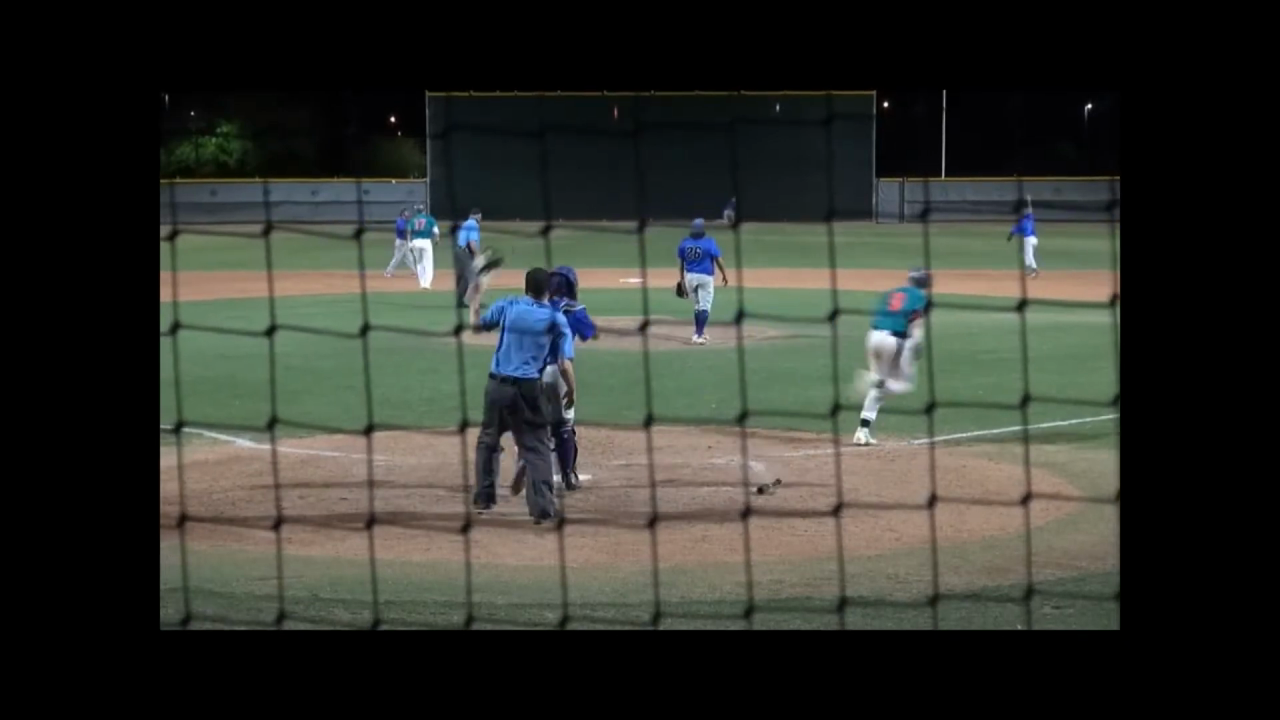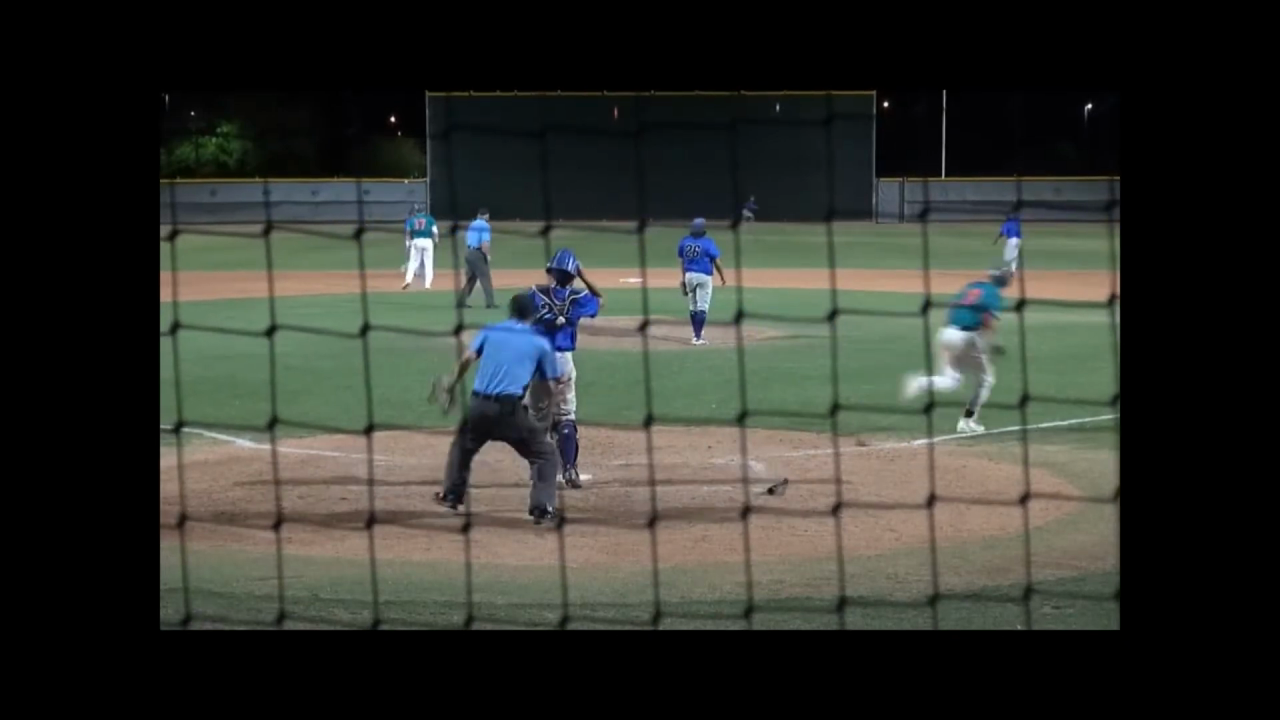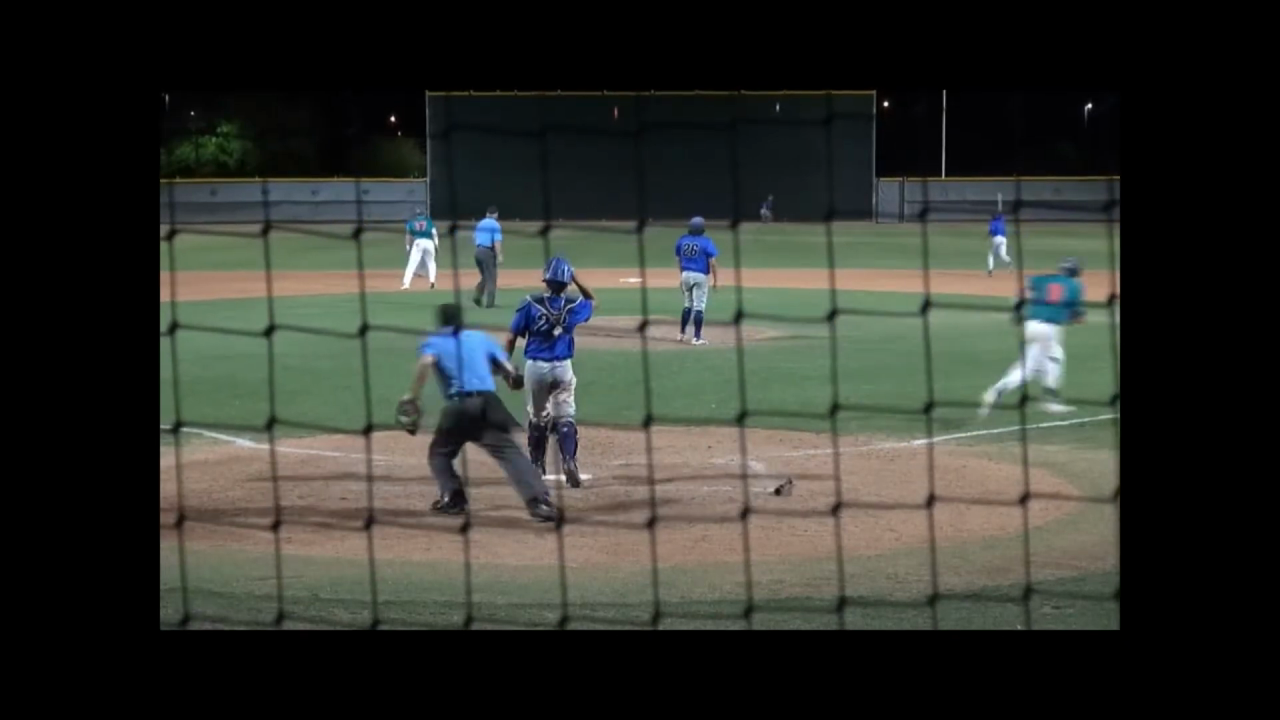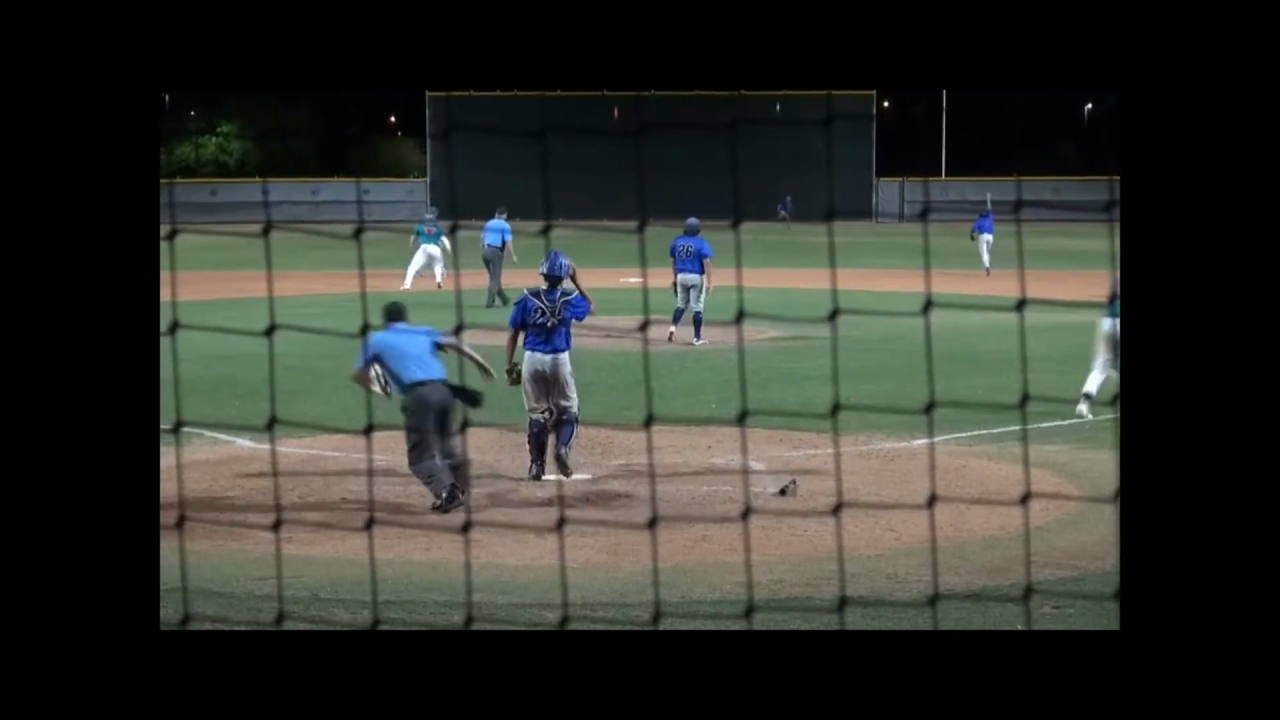
dt=0.2s
person 1, frame 1
right shoulder: (574, 310)
right elbow: (594, 334)
right hip: (558, 372)
right knee: (564, 425)
left ankle: (525, 462)
right ankle: (568, 475)
person 1, frame 2
left shoulder: (536, 294)
right shoulder: (579, 297)
right elbow: (600, 300)
right wrist: (583, 277)
right hip: (563, 361)
left knee: (538, 413)
right knee: (565, 417)
right ankle: (569, 470)
person 1, frame 3
left shoulder: (531, 304)
right shoulder: (574, 305)
left elbow: (511, 338)
right elbow: (592, 301)
right wrist: (576, 280)
left hip: (535, 367)
right hip: (562, 368)
left knee: (538, 419)
right knee: (565, 419)
left ankle: (537, 467)
right ankle: (568, 460)
person 1, frame 4
left shoulder: (527, 298)
right shoulder: (571, 298)
left elbow: (513, 334)
right elbow: (589, 308)
left wrist: (510, 366)
right wrist: (576, 282)
left hip: (533, 359)
right hip: (560, 360)
left knee: (537, 414)
right knee: (567, 410)
left ankle: (537, 465)
right ankle: (562, 448)
person 2, frame 1
left shoulder: (507, 307)
right shoulder: (557, 320)
left elbow: (477, 325)
right elbow: (564, 365)
left wrist: (473, 308)
right wrist: (571, 390)
left hip: (497, 387)
right hip: (527, 390)
left knee: (488, 442)
right knee: (536, 449)
left ankle: (483, 497)
right ankle: (542, 507)
person 2, frame 2
left shoulder: (490, 331)
right shoulder: (540, 343)
left elbow: (468, 359)
right elbow: (549, 384)
left wrist: (453, 383)
left hip: (480, 404)
right hip: (509, 408)
left knee: (462, 445)
right knee: (545, 454)
left ankle: (452, 494)
right ankle: (543, 506)
person 2, frame 3
left shoulder: (433, 341)
right shoulder: (481, 338)
left elbow: (425, 363)
right elbow: (509, 372)
left wrist: (412, 395)
right wrist: (514, 380)
left hip: (459, 405)
right hip: (488, 404)
left knee: (439, 453)
right knee: (511, 454)
left ankle: (453, 498)
right ankle: (537, 500)
person 2, frame 4
left shoulder: (376, 339)
right shoulder: (426, 332)
left elbow: (358, 375)
right elbow: (451, 343)
left wrist: (371, 385)
right wrist: (479, 361)
left hip: (417, 395)
right hip: (442, 391)
left knee: (420, 454)
right knee: (442, 440)
left ankle: (447, 492)
right ankle: (454, 466)
